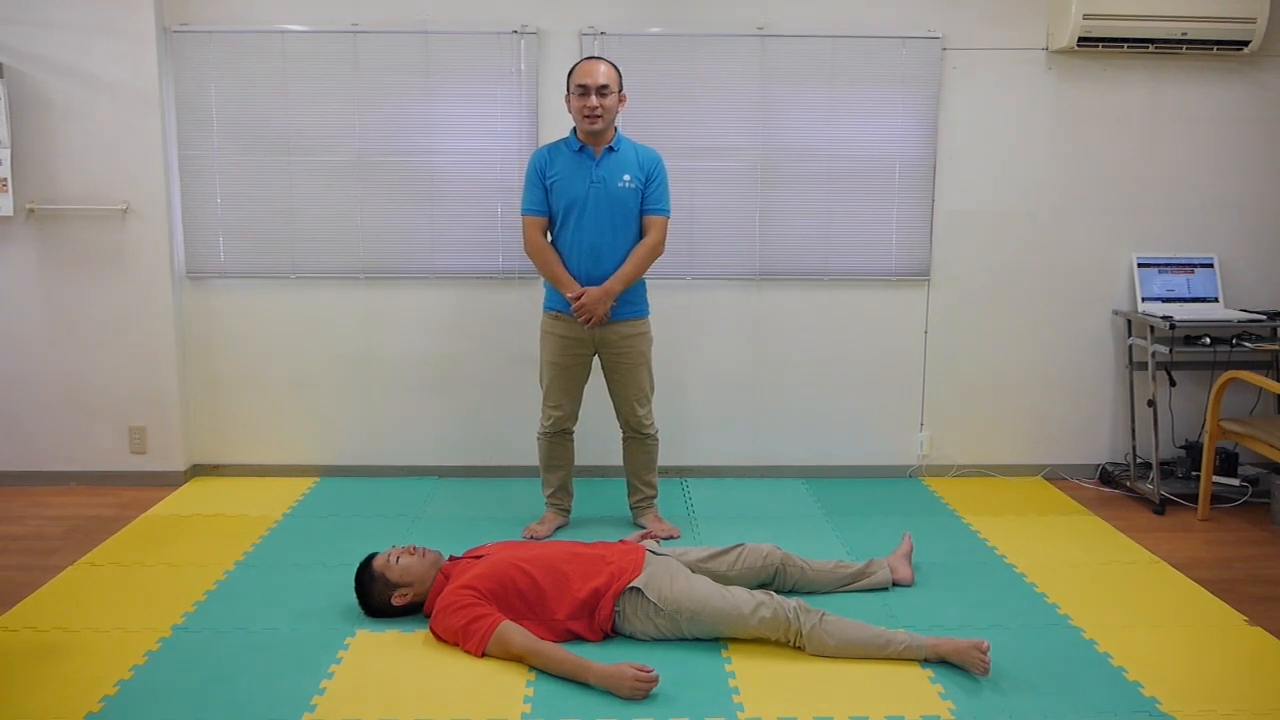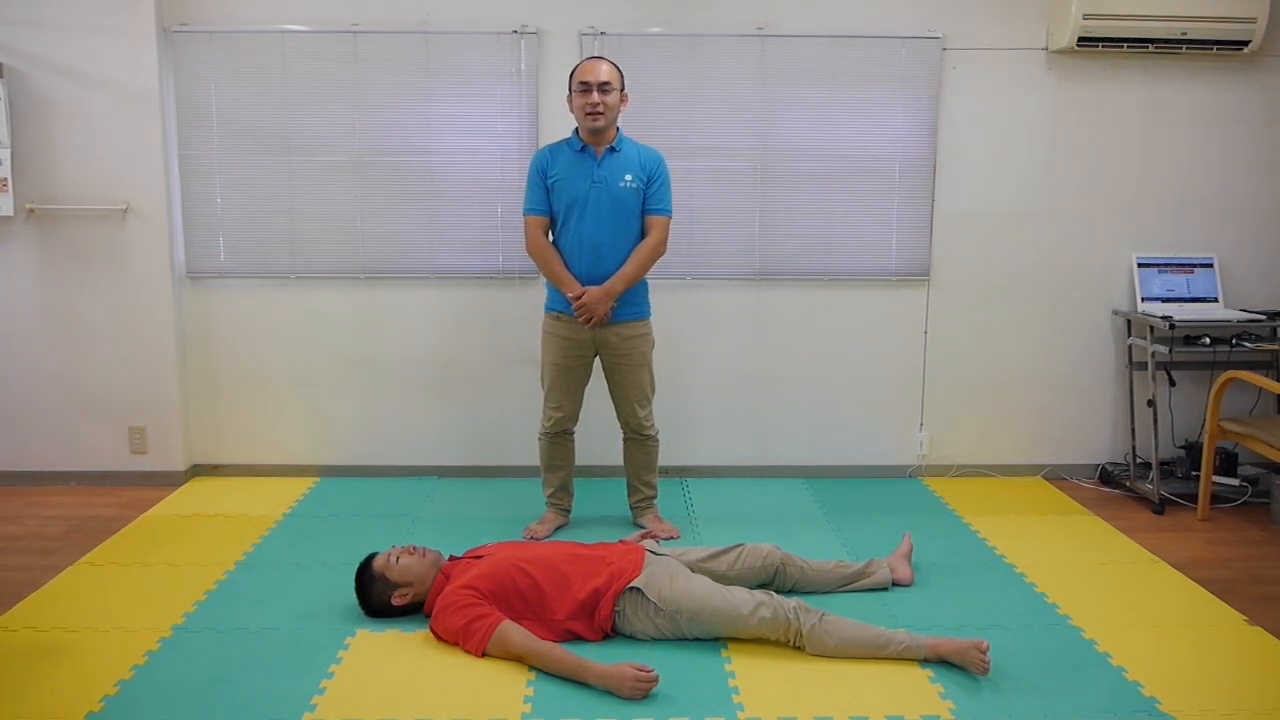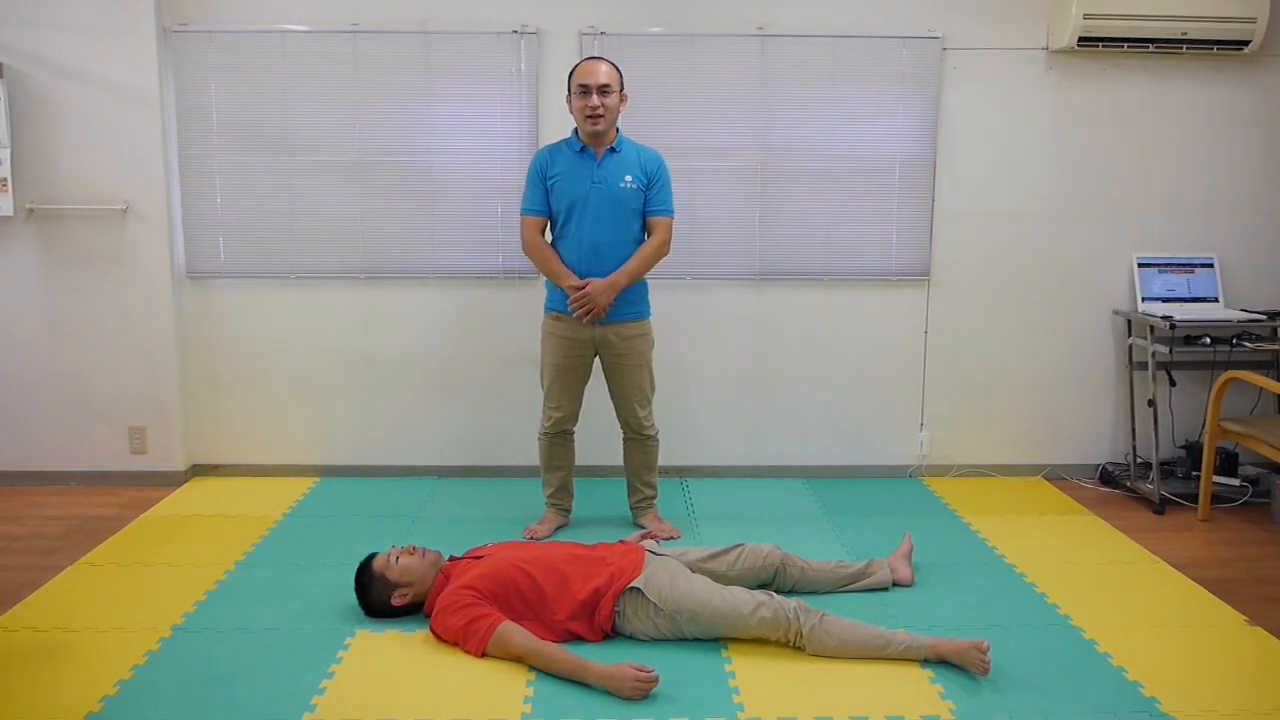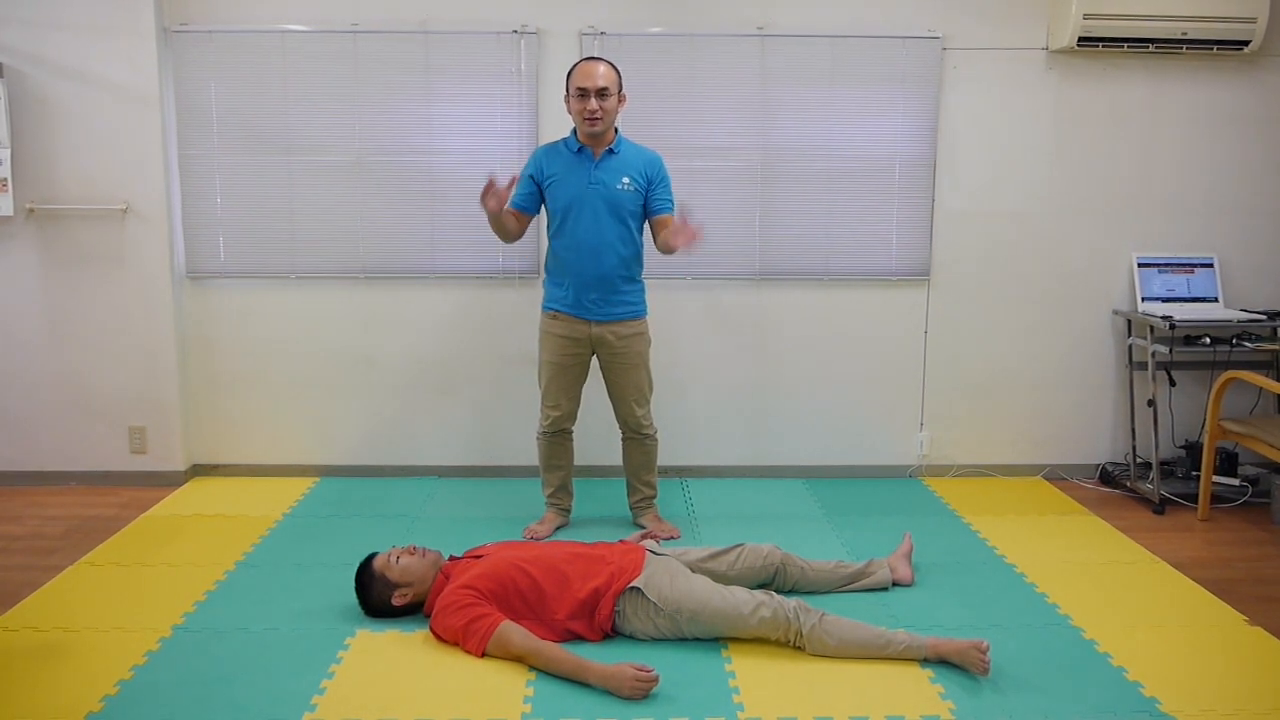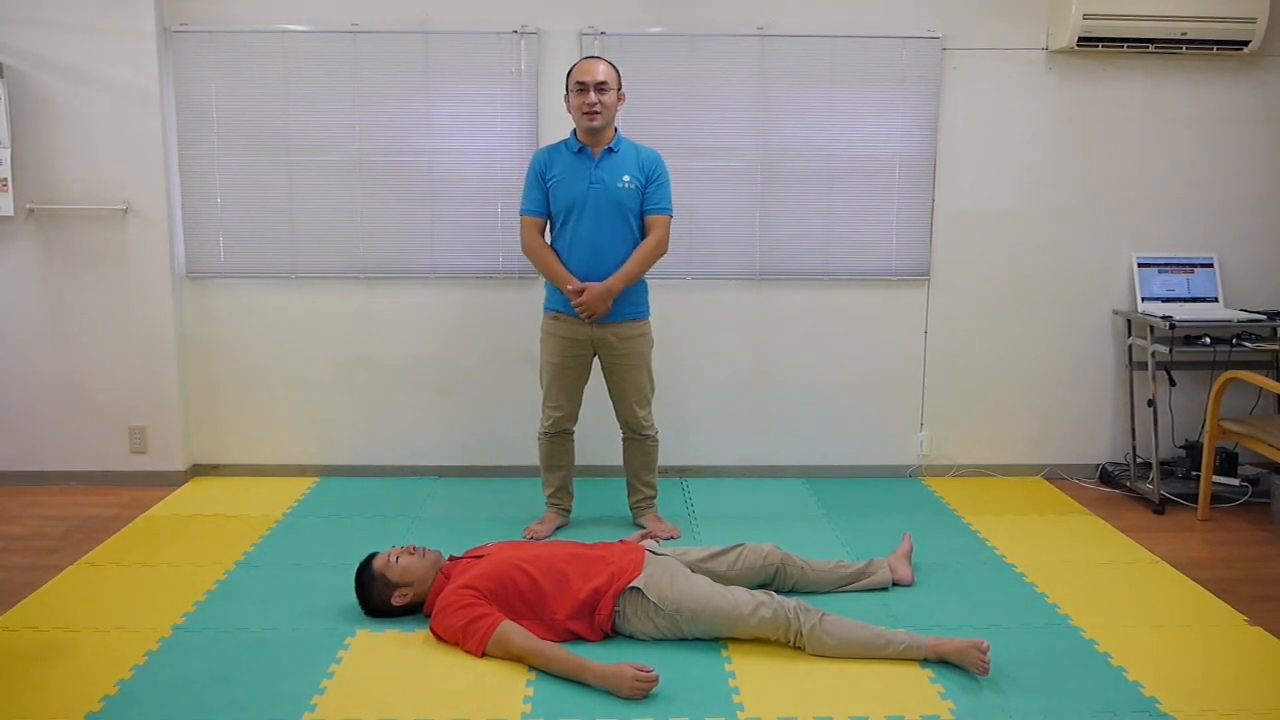
dt=1s
person 1, frame 1
left shoulder: (471, 559)
right shoulder: (453, 610)
right elbow: (523, 646)
left wrist: (621, 543)
right wrist: (601, 676)
left hip: (639, 560)
right hip: (631, 600)
left knee: (768, 560)
right knee: (784, 618)
left ankle: (885, 569)
right ankle: (935, 647)
person 1, frame 2
left shoulder: (470, 560)
right shoulder: (453, 610)
right elbow: (523, 646)
left wrist: (622, 543)
right wrist: (601, 675)
left hip: (635, 560)
right hip: (633, 599)
left knee: (769, 560)
right knee: (785, 617)
left ankle: (887, 569)
right ankle: (934, 646)
person 1, frame 3
left shoulder: (470, 559)
right shoulder: (453, 610)
right elbow: (524, 647)
left wrist: (617, 544)
right wrist: (601, 675)
left hip: (636, 560)
right hip: (633, 598)
left knee: (770, 560)
right knee: (784, 618)
left ankle: (886, 569)
right ankle: (934, 647)
person 1, frame 4
left shoulder: (470, 559)
right shoulder: (453, 609)
right elbow: (524, 646)
left wrist: (622, 543)
right wrist: (601, 675)
left hip: (637, 560)
right hip: (633, 600)
left knee: (769, 560)
right knee: (784, 618)
left ankle: (886, 569)
right ankle: (934, 647)
person 1, frame 5
left shoulder: (470, 559)
right shoulder: (453, 610)
right elbow: (523, 646)
left wrist: (621, 543)
right wrist: (601, 675)
left hip: (637, 559)
right hip: (633, 601)
left knee: (768, 560)
right knee: (785, 618)
left ankle: (886, 569)
right ankle: (935, 647)
person 2, frame 1
left shoulder: (647, 162)
right shoulder: (545, 161)
left elbow: (654, 240)
right elbow: (535, 240)
left wrist: (605, 294)
right wrist: (576, 295)
left hip: (628, 316)
right hip: (562, 316)
left knee: (638, 422)
right knee: (556, 422)
left ankle: (645, 508)
right ankle: (556, 508)
person 2, frame 2
left shoulder: (649, 162)
right shoulder: (547, 161)
left elbow: (656, 240)
right elbow: (536, 239)
left wrist: (606, 293)
right wrist: (577, 294)
left hip: (630, 318)
right hip: (563, 317)
left knee: (639, 423)
right knee: (556, 422)
left ankle: (645, 507)
right ankle: (557, 507)
person 2, frame 3
left shoulder: (648, 163)
right shoulder: (547, 162)
left elbow: (660, 237)
right elbow: (531, 237)
left wrist: (611, 285)
right wrist: (573, 286)
left hip: (628, 317)
right hip: (563, 316)
left knee: (638, 423)
right knee: (556, 422)
left ankle: (645, 508)
right ankle: (556, 507)
person 2, frame 4
left shoulder: (646, 163)
right shoulder: (544, 160)
left elbow: (664, 234)
right elbow: (513, 228)
left wrist: (673, 236)
right wrist: (498, 214)
left hip: (624, 318)
right hip: (561, 316)
left knee: (637, 422)
right knee: (554, 421)
left ankle: (645, 508)
right ankle: (556, 507)
person 2, frame 5
left shoulder: (647, 162)
right shoulder: (546, 162)
left elbow: (657, 240)
right elbow: (532, 239)
left wrist: (607, 290)
right wrist: (574, 289)
left hip: (628, 317)
right hip: (563, 316)
left knee: (638, 423)
right knee: (556, 422)
left ankle: (645, 508)
right ankle: (556, 508)
